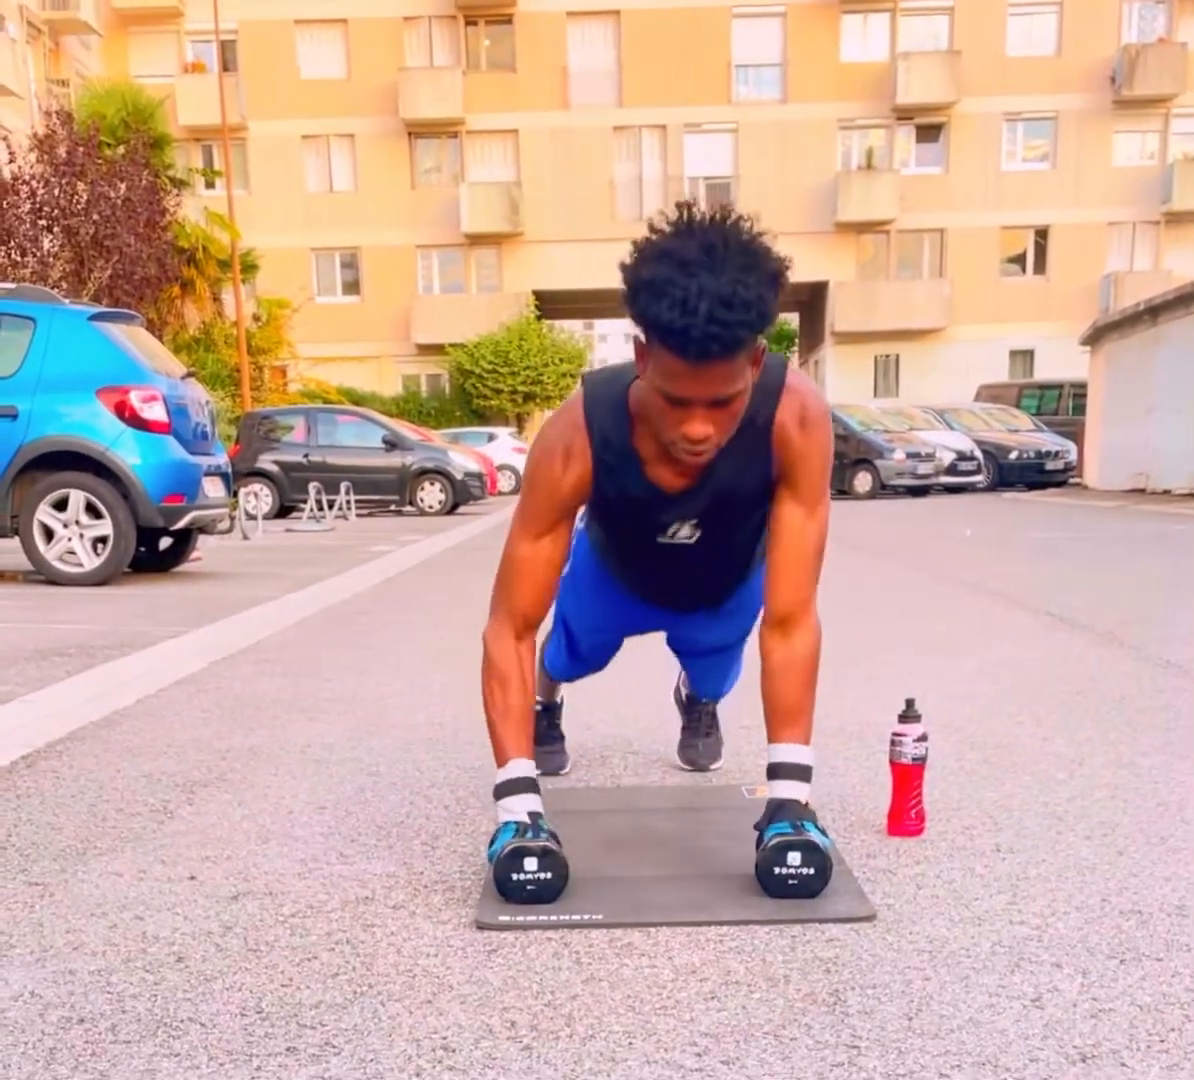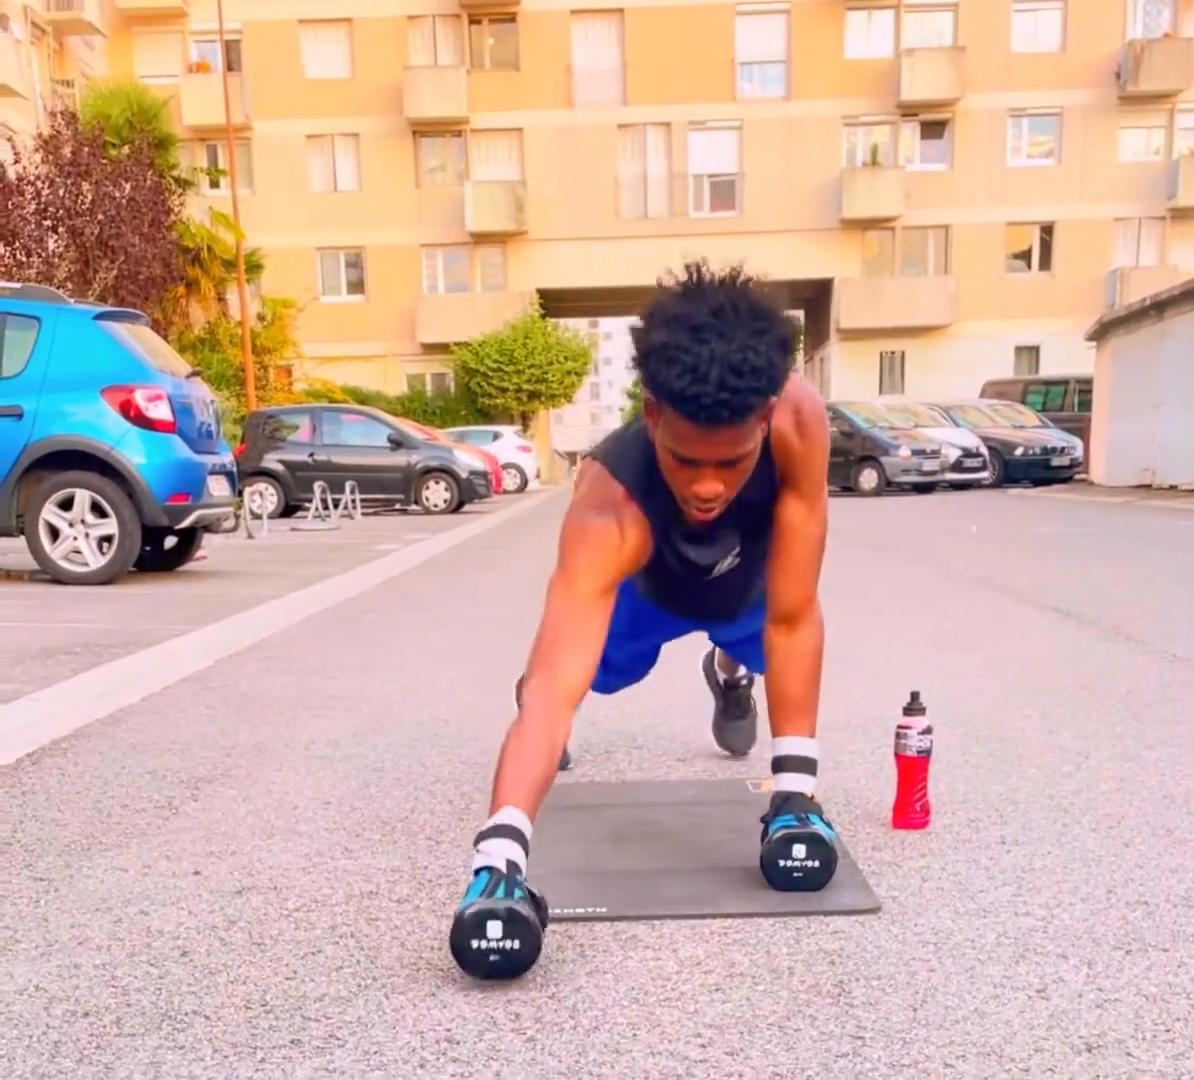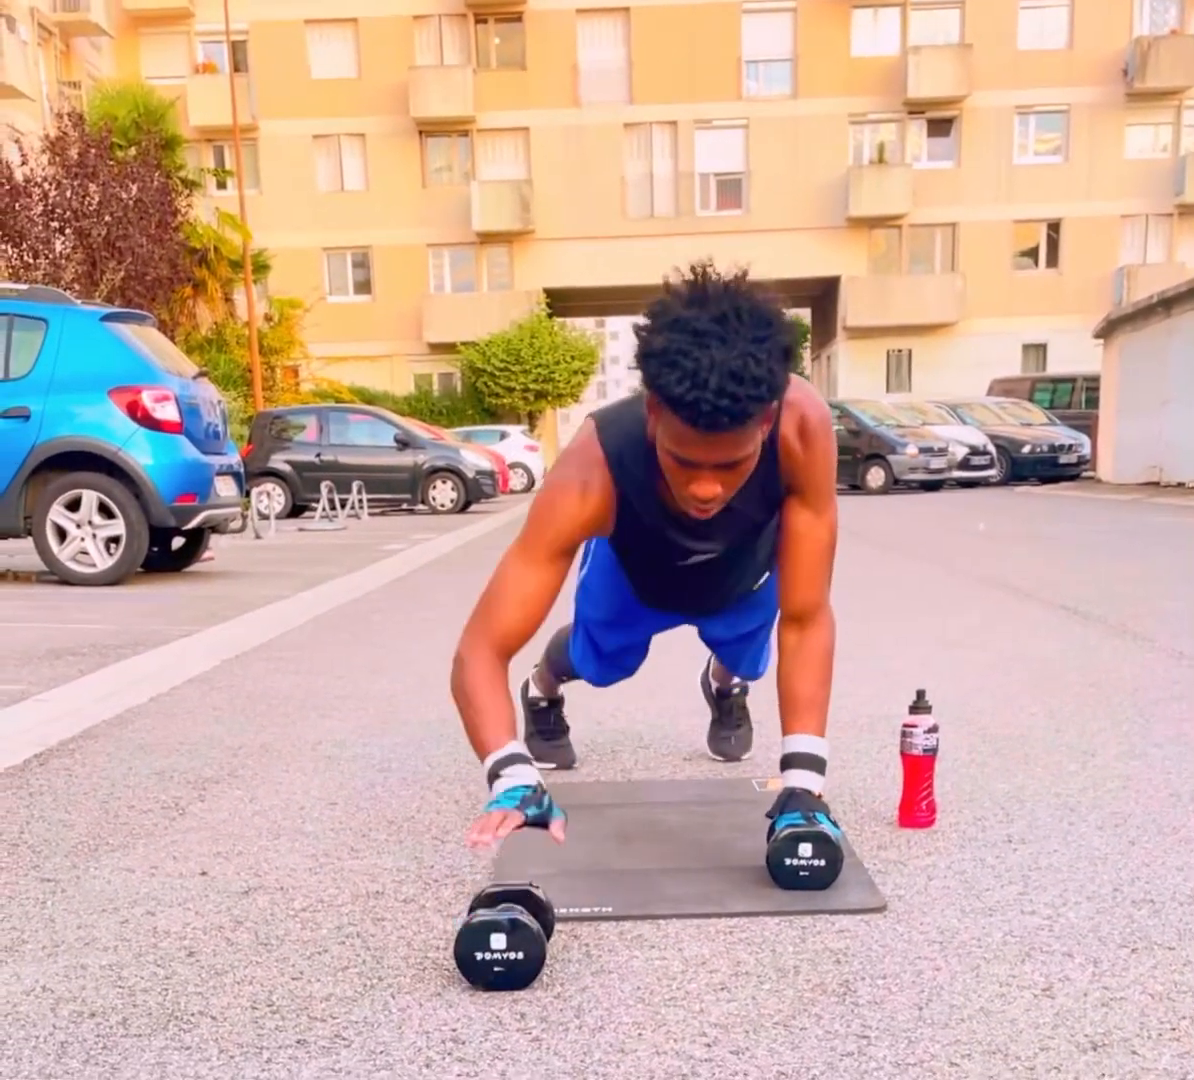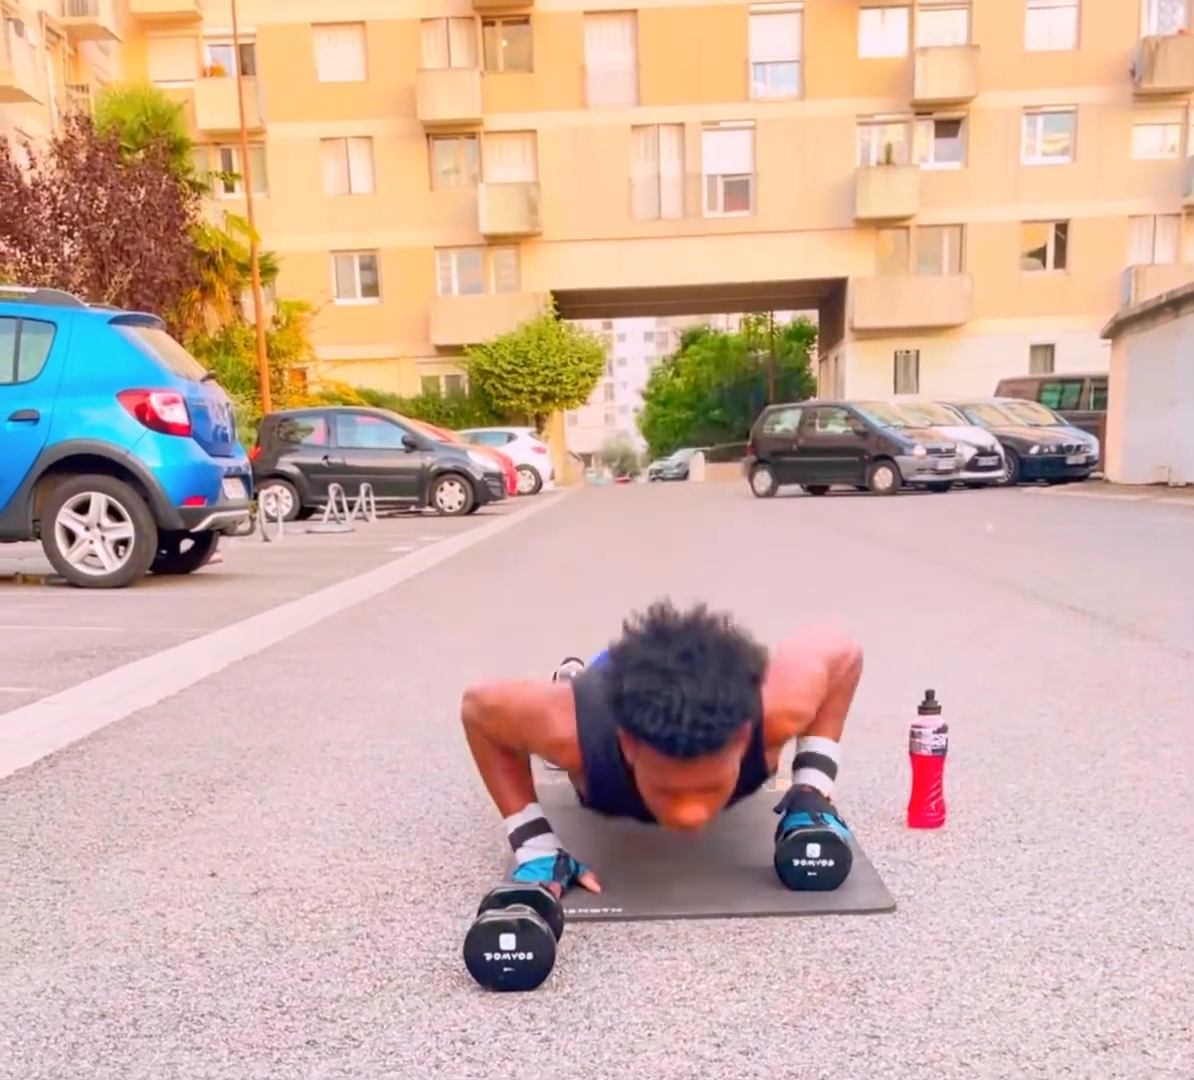
dt=0.5s
person 1, frame 1
left shoulder: (796, 415)
right shoulder: (579, 437)
left elbow: (790, 620)
right elbow: (511, 628)
left wrist: (789, 790)
right wrist: (517, 793)
left hip: (725, 581)
right hip: (616, 569)
left knee: (715, 674)
right knee: (573, 655)
left ankle: (697, 702)
right ankle: (544, 699)
person 1, frame 2
left shoulder: (798, 422)
right shoulder: (609, 505)
left elbow: (793, 620)
right elbow: (553, 693)
left wrist: (795, 786)
right wrist: (499, 853)
left hip: (748, 579)
right hip: (651, 587)
left knee: (752, 648)
right knee: (603, 669)
left ankle: (728, 669)
person 1, frame 3
left shoulder: (802, 426)
right shoulder: (596, 467)
left elbow: (804, 620)
right elbow: (480, 649)
left wrist: (803, 780)
right wrist: (514, 775)
left hip: (742, 578)
right hip: (633, 575)
left knee: (745, 665)
left ankle: (726, 688)
right ankle: (543, 692)
person 1, frame 4
left shoulder: (782, 702)
right shoulder: (571, 727)
left elbow: (846, 653)
right elbow: (477, 708)
left wrist: (813, 790)
right wrist: (533, 845)
